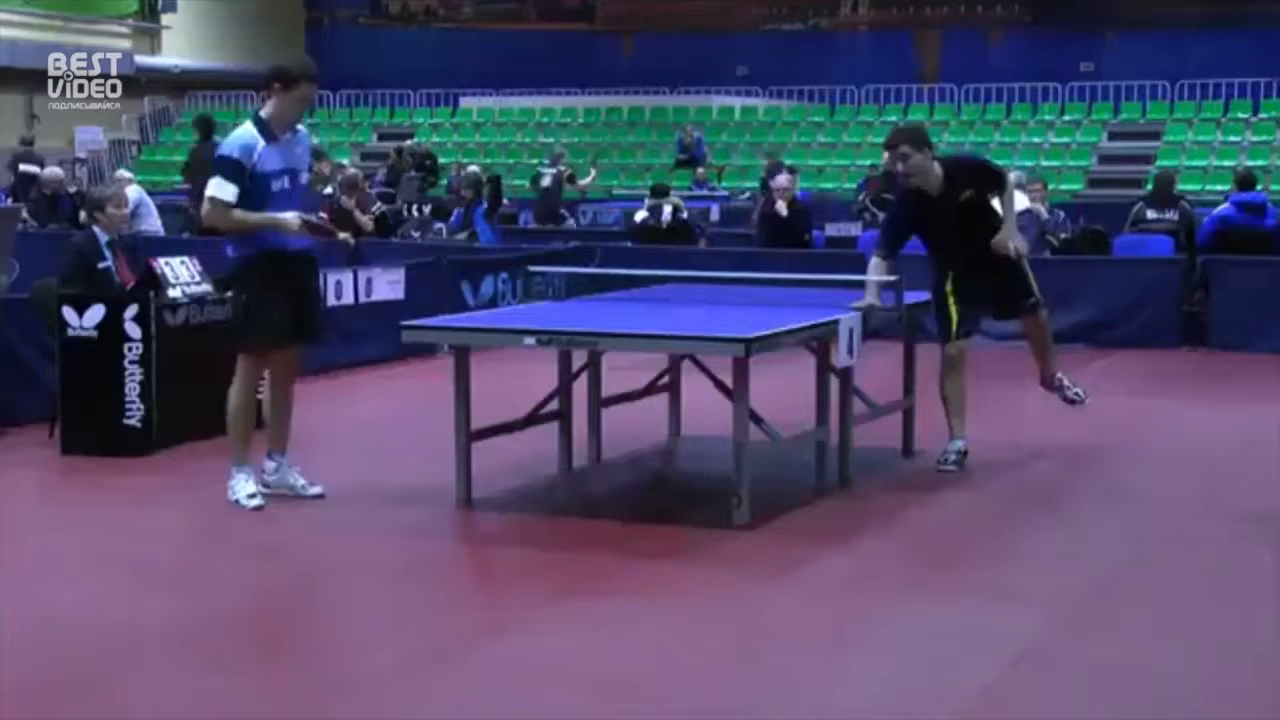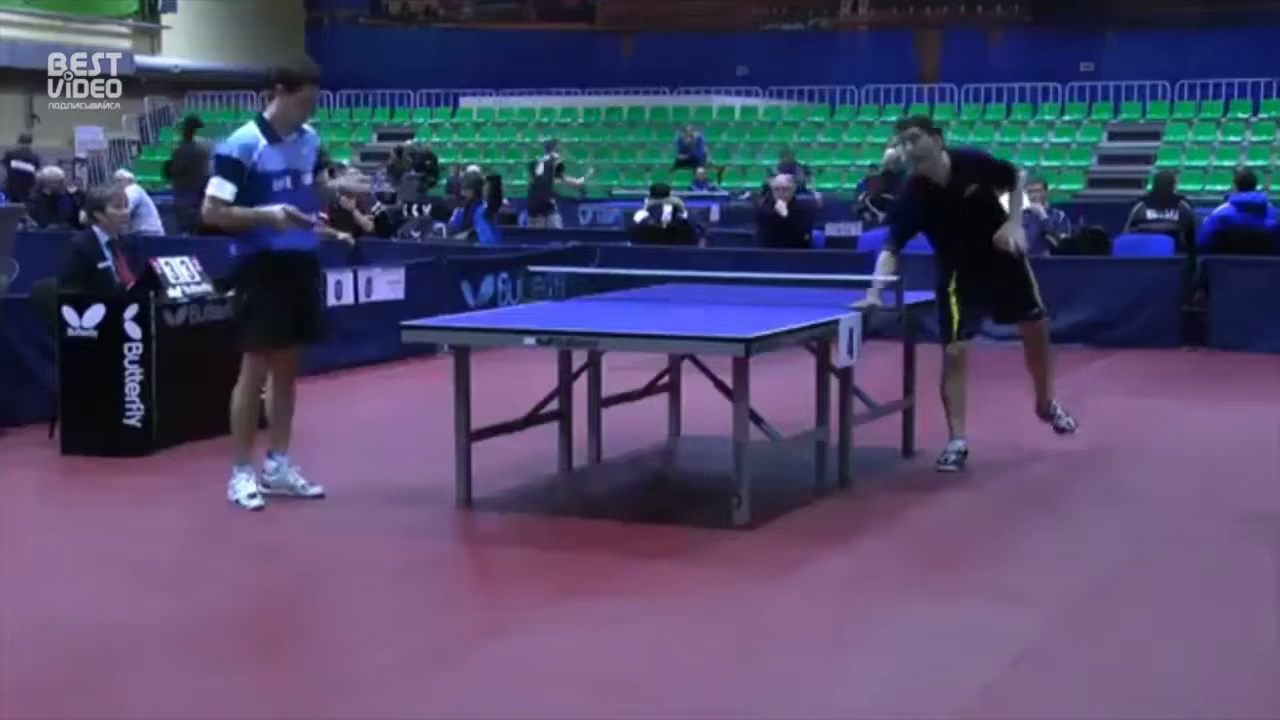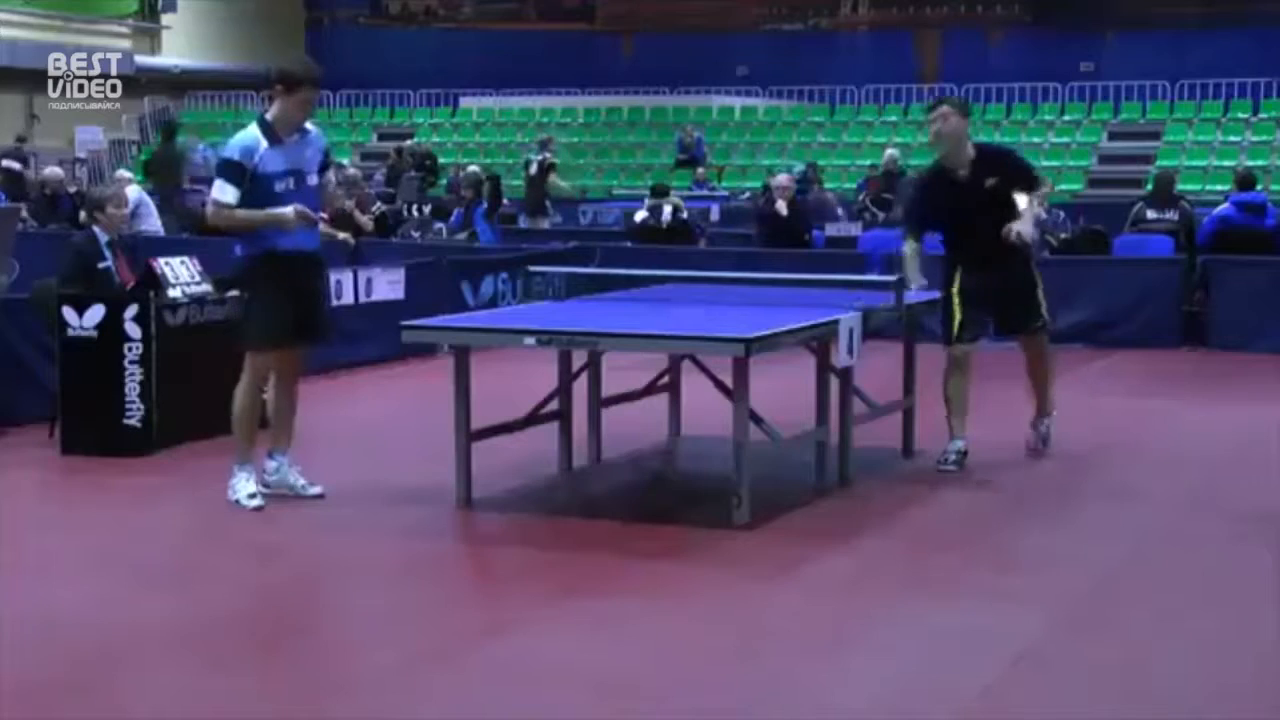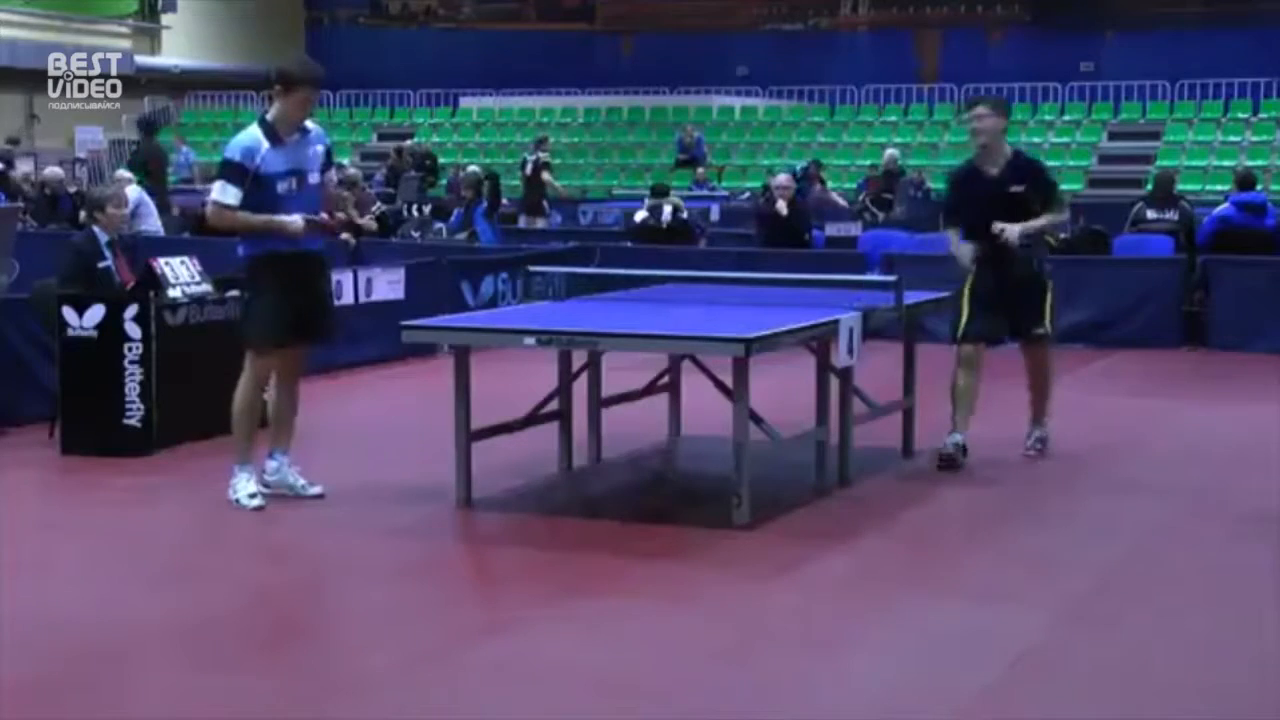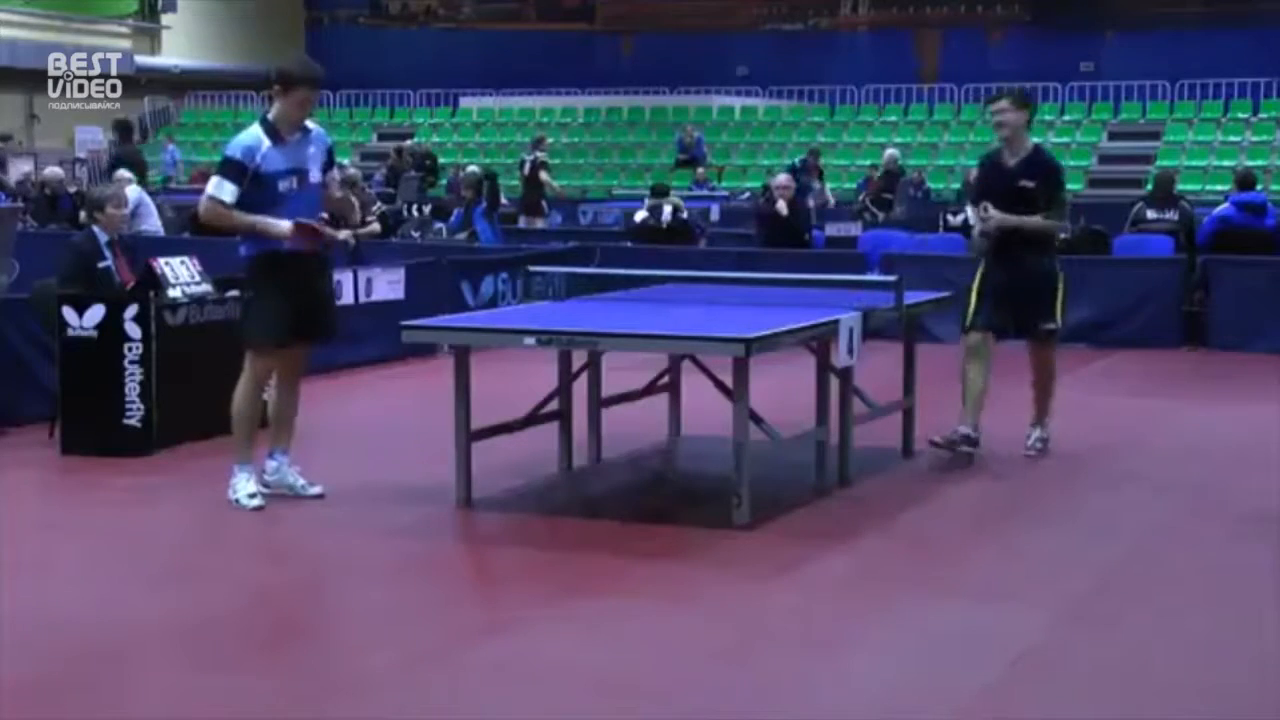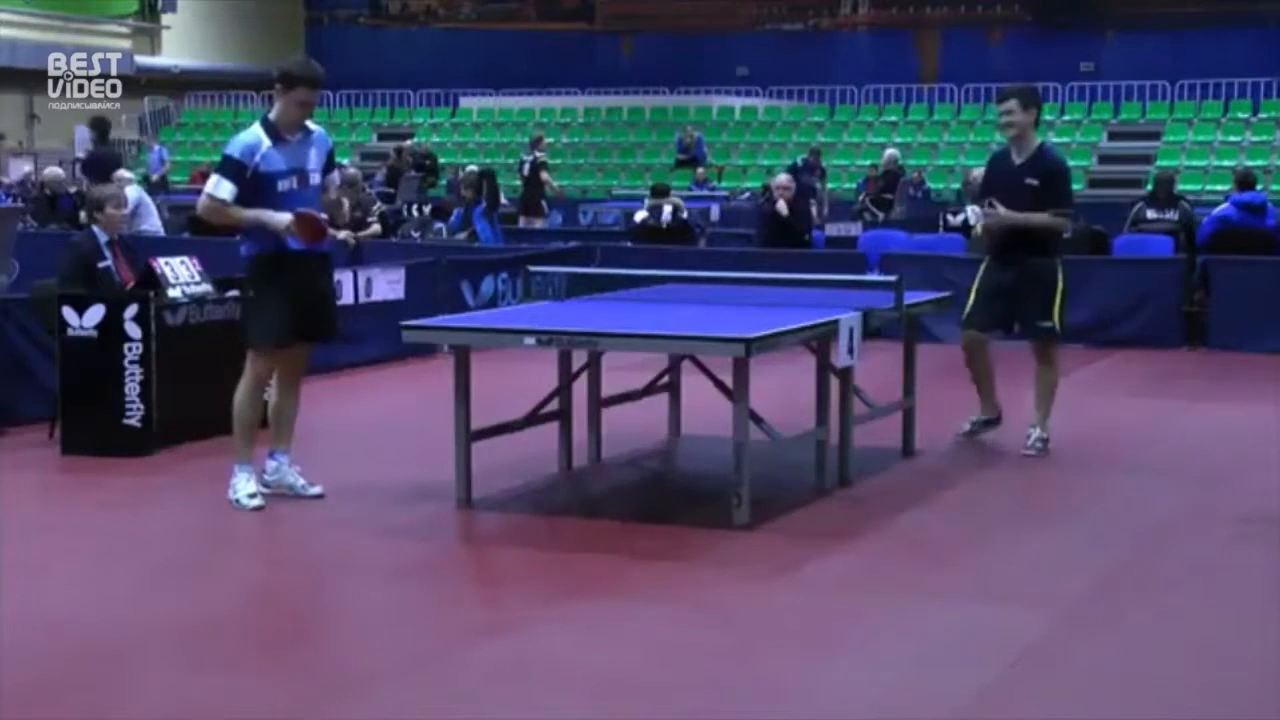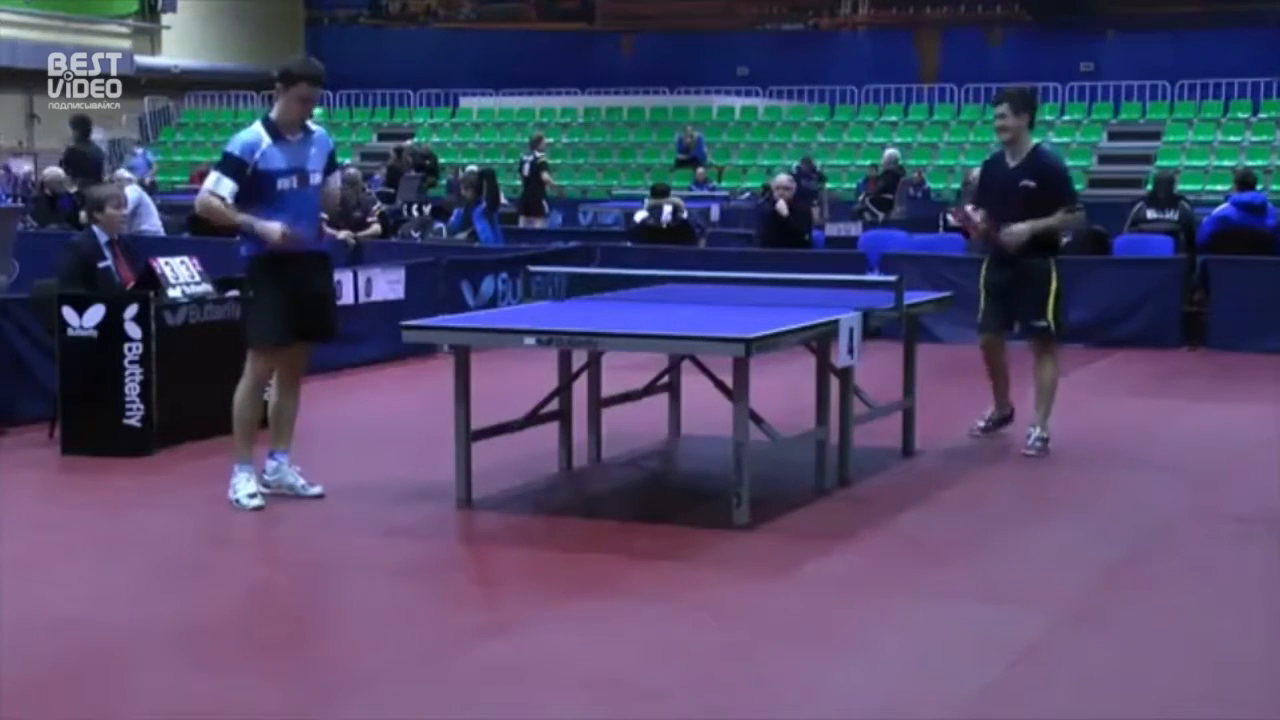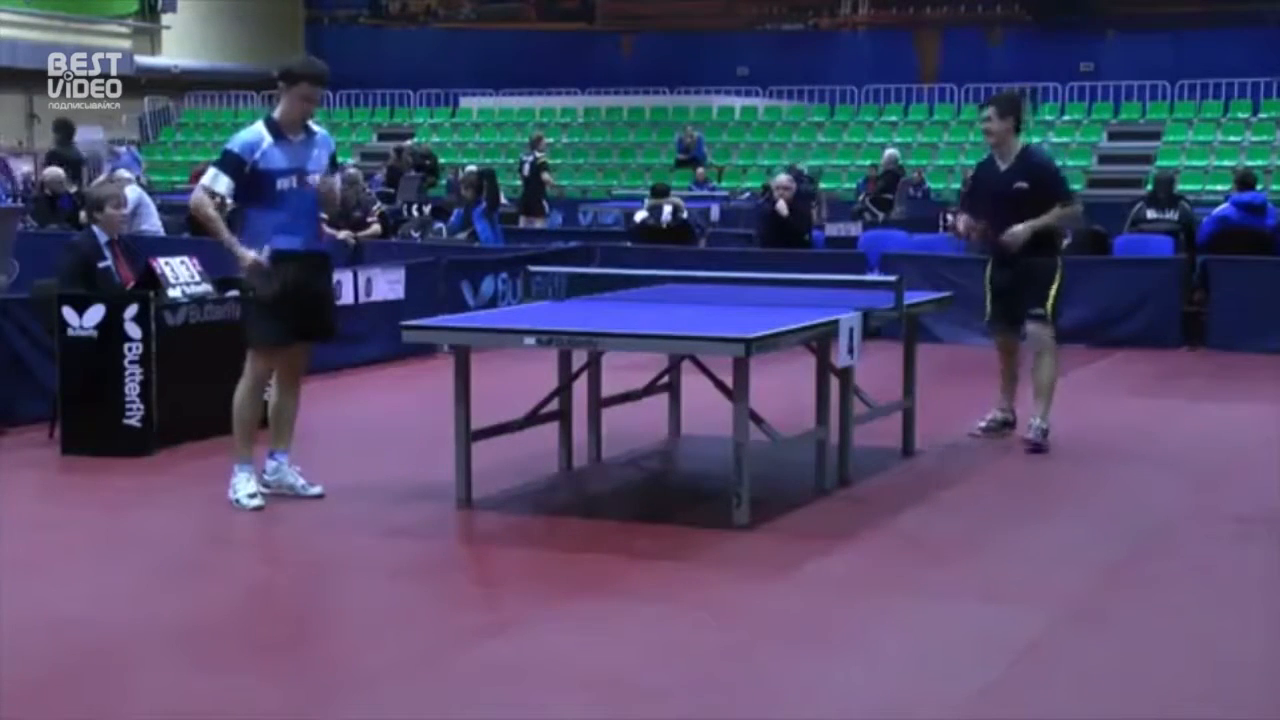
dt=0.2s
person 1, frame 1
left shoulder: (302, 139)
right shoulder: (240, 145)
right elbow: (212, 213)
right wrist: (275, 221)
left hip: (298, 263)
right hip: (259, 268)
left knee: (286, 370)
right knee: (251, 369)
left ankle: (277, 467)
right ankle: (240, 472)
person 1, frame 2
left shoulder: (310, 139)
right shoulder: (242, 145)
right elbow: (212, 210)
left wrist: (340, 191)
right wrist: (265, 214)
left hip: (303, 263)
right hip: (262, 267)
left knee: (288, 369)
right knee: (256, 368)
left ankle: (278, 465)
right ankle: (241, 472)
person 1, frame 3
left shoulder: (315, 139)
right shoulder: (245, 146)
right elbow: (216, 213)
right wrist: (273, 215)
left hip: (307, 264)
right hip: (267, 267)
left knee: (291, 369)
right knee: (259, 369)
left ankle: (278, 466)
right ankle: (242, 472)
person 1, frame 4
left shoulder: (317, 138)
right shoulder: (246, 147)
right elbow: (216, 214)
left wrist: (331, 215)
right wrist: (279, 222)
left hip: (309, 264)
right hip: (268, 268)
left knee: (292, 369)
right knee: (259, 369)
left ankle: (278, 466)
right ankle: (242, 472)
person 1, frame 5
left shoulder: (319, 138)
right shoulder: (247, 146)
right elbow: (209, 209)
right wrist: (269, 226)
left hip: (311, 264)
right hip: (269, 267)
left knee: (293, 369)
right knee: (259, 368)
left ankle: (278, 465)
right ankle: (242, 472)
person 1, frame 6
left shoulder: (320, 140)
right shoulder: (248, 145)
right elbow: (207, 207)
right wrist: (266, 217)
left hip: (312, 264)
right hip: (270, 267)
left knee: (294, 369)
right knee: (260, 368)
left ankle: (278, 465)
right ankle: (242, 472)
person 1, frame 7
left shoulder: (321, 140)
right shoulder: (249, 144)
right elbow: (206, 203)
left wrist: (332, 199)
right wrist: (258, 226)
left hip: (313, 264)
right hip: (270, 267)
left knee: (293, 369)
right knee: (260, 368)
left ankle: (278, 466)
right ankle: (242, 472)
person 1, frame 8
left shoulder: (323, 141)
right shoulder: (249, 143)
right elbow: (200, 200)
left wrist: (328, 193)
right wrist: (238, 249)
left hip: (311, 264)
right hip: (270, 269)
left knee: (293, 369)
right knee: (260, 368)
left ankle: (279, 465)
right ankle: (242, 472)
person 2, frame 1
left shoulder: (968, 167)
right shoulder: (906, 204)
left elbow: (1005, 184)
right elbow: (881, 254)
left wrist: (1010, 226)
right wrist: (872, 293)
left hip: (999, 256)
right hip: (957, 274)
left knee: (1035, 317)
right knee: (953, 353)
left ankle: (1050, 375)
right ankle: (957, 441)
person 2, frame 2
left shoulder: (975, 162)
right shoulder: (913, 196)
left elbow: (1015, 180)
right elbow: (890, 248)
left wrist: (1014, 223)
right wrist: (875, 290)
left hip: (1004, 258)
right hip: (959, 274)
left knee: (1035, 328)
right knee: (954, 353)
left ankle: (1045, 402)
right ankle: (957, 441)
person 2, frame 3
left shoulder: (999, 159)
right shoulder: (931, 183)
left elbow: (1036, 188)
right elbow: (912, 237)
left wrist: (1027, 219)
right wrist: (914, 278)
left hip: (1013, 264)
right hip: (967, 274)
left knee: (1036, 343)
right knee: (958, 354)
left ankle: (1043, 417)
right ankle: (957, 440)
person 2, frame 4
left shoulder: (1029, 168)
right shoulder: (963, 177)
left elbow: (1059, 215)
right elbow: (951, 226)
left wrist: (1022, 228)
right wrist: (959, 247)
left hip: (1026, 271)
right hip: (983, 274)
left knee: (1037, 353)
right knee: (968, 354)
left ankle: (1038, 426)
right ankle: (957, 437)
person 2, frame 5
left shoulder: (1046, 165)
right shoulder: (988, 164)
left elbow: (1056, 223)
left wrist: (1007, 221)
right wrist: (981, 227)
left hip: (1037, 268)
right hip: (996, 266)
left knee: (1042, 350)
right knee: (975, 343)
left ankle: (1039, 427)
right ankle: (968, 429)
person 2, frame 6
left shoulder: (1052, 164)
right shoulder: (996, 162)
left elbow: (1064, 222)
left wrist: (1013, 218)
right wrist: (988, 223)
left hip: (1038, 267)
right hip: (998, 264)
left knee: (1044, 348)
right knee: (972, 337)
left ankle: (1039, 428)
right ankle: (989, 410)
person 2, frame 7
left shoulder: (1048, 165)
right shoulder: (991, 166)
left elbow: (1074, 217)
right elbow: (981, 214)
left wrist: (1029, 228)
right wrist: (973, 222)
left hip: (1036, 267)
right hip: (997, 265)
left knee: (1043, 345)
right knee: (989, 341)
left ankle: (1040, 428)
right ankle: (1002, 407)
person 2, frame 8
left shoulder: (1039, 164)
right shoulder: (983, 170)
left elbow: (1071, 209)
right elbow: (973, 218)
left wrist: (1029, 227)
right wrist: (965, 224)
left hip: (1039, 263)
right hip: (1002, 265)
left knee: (1040, 337)
right knee: (1005, 341)
left ankle: (1039, 422)
right ankle: (1005, 413)
